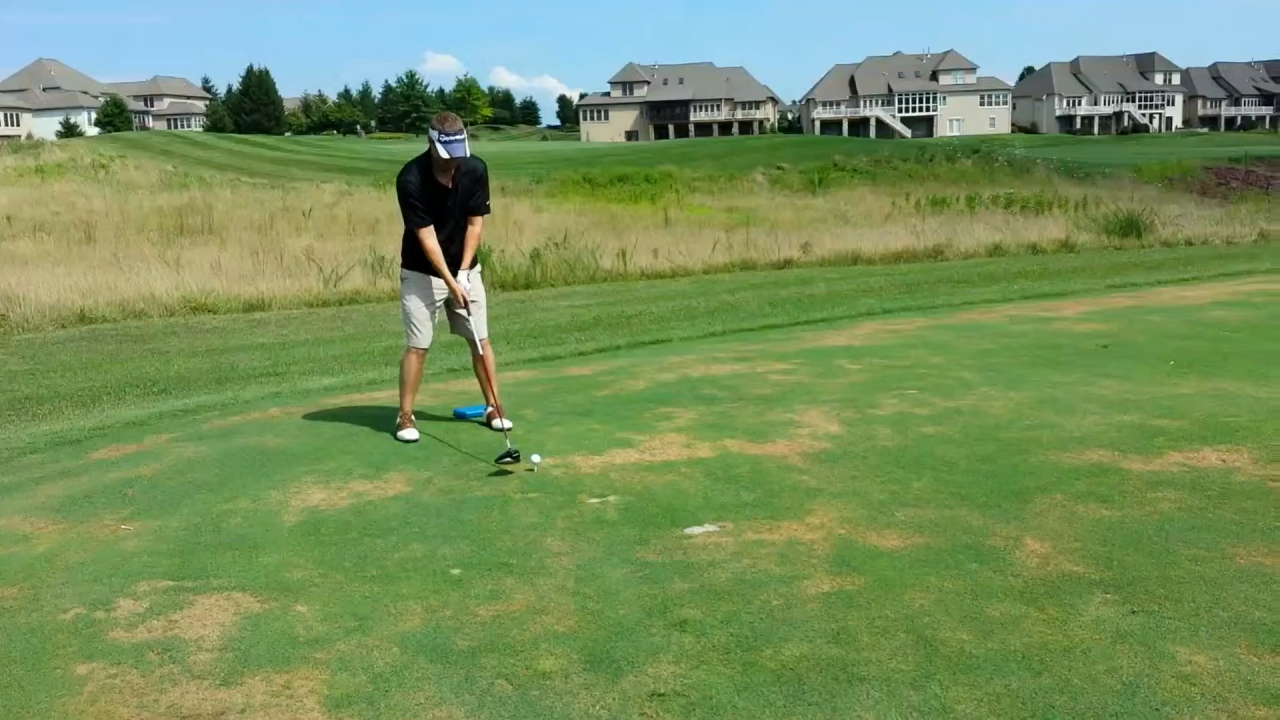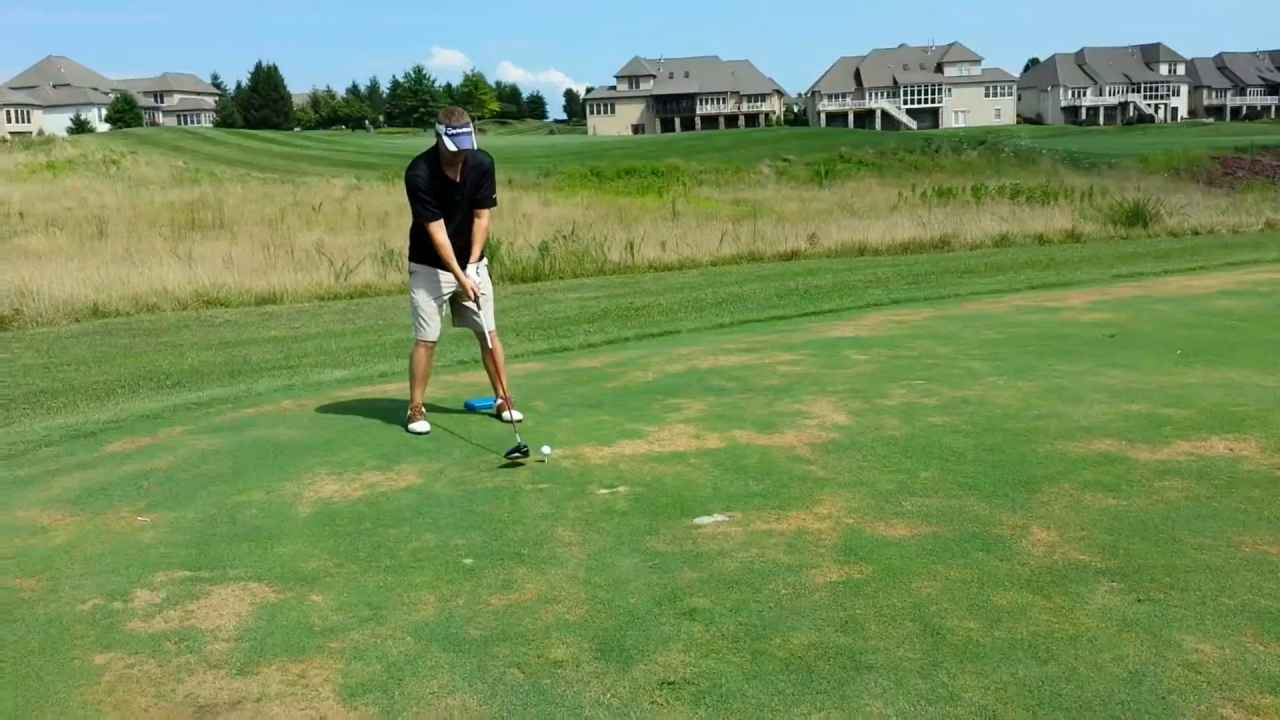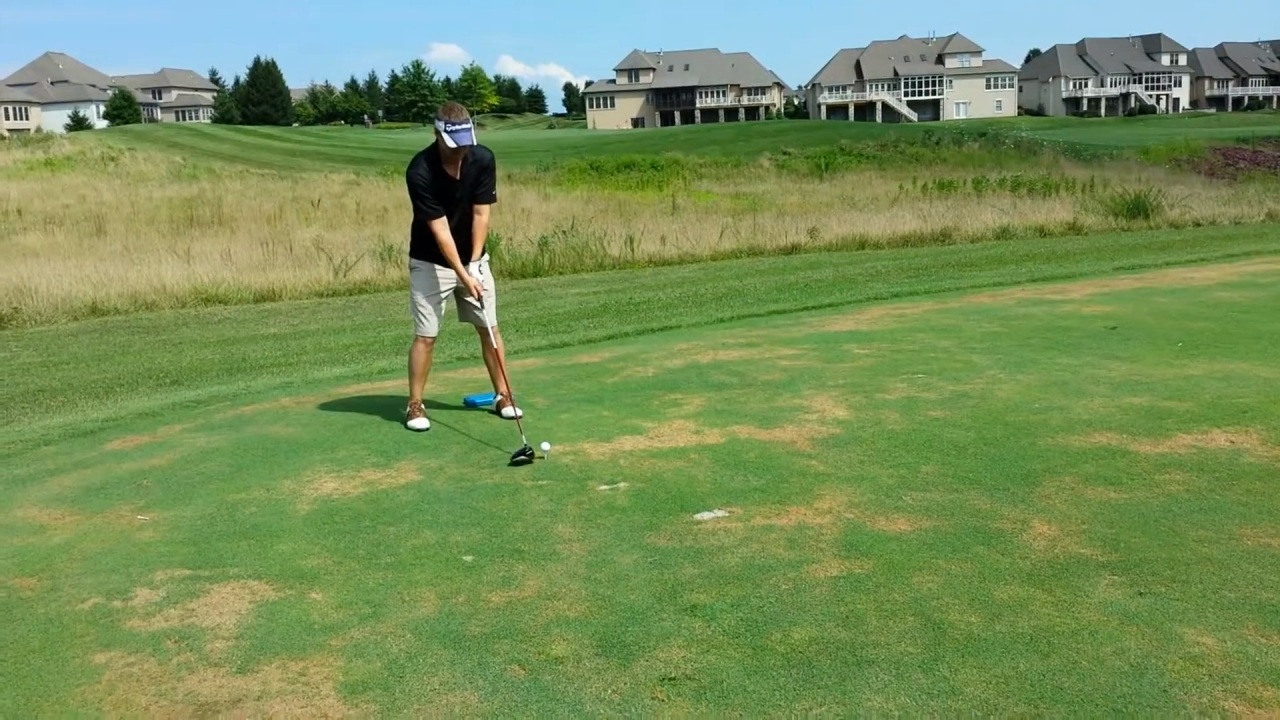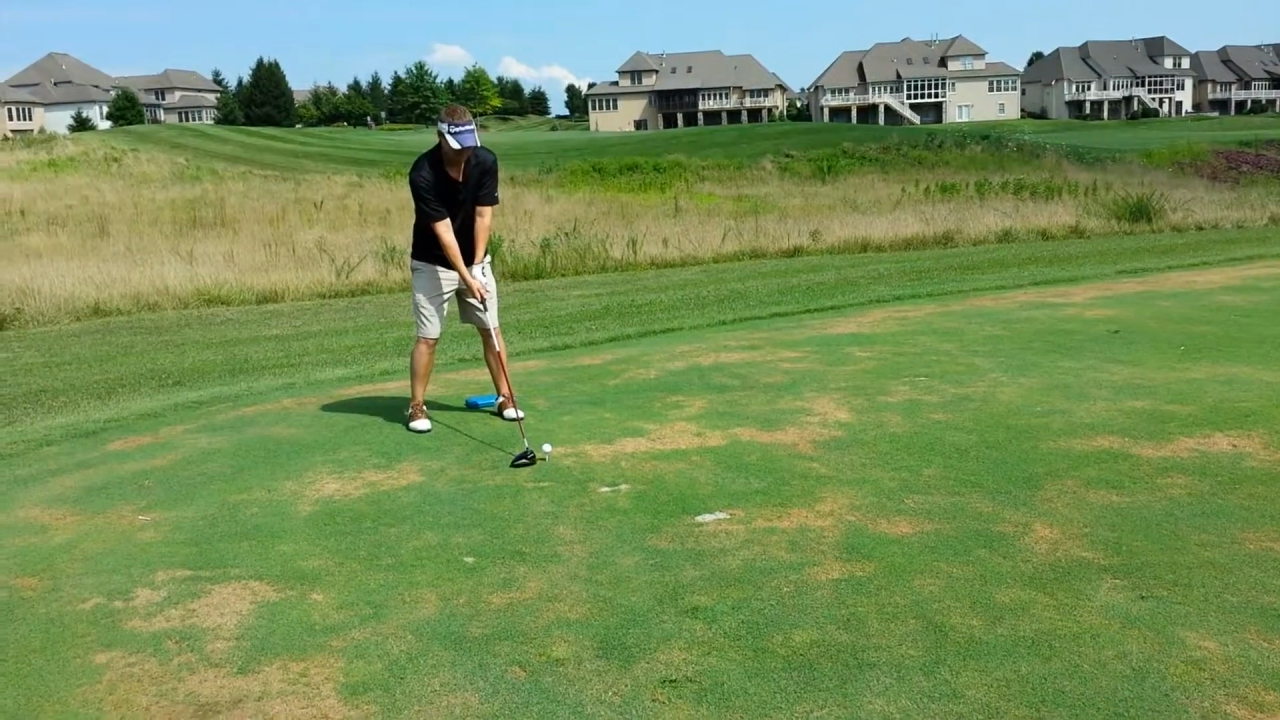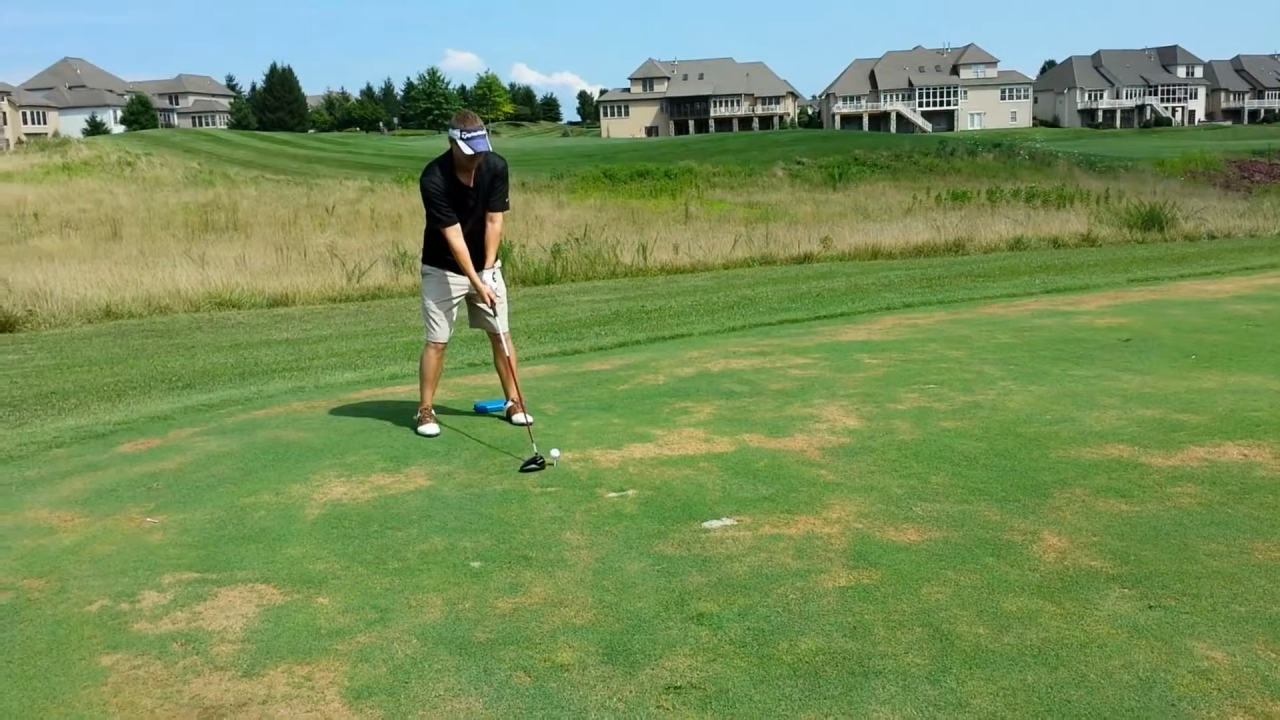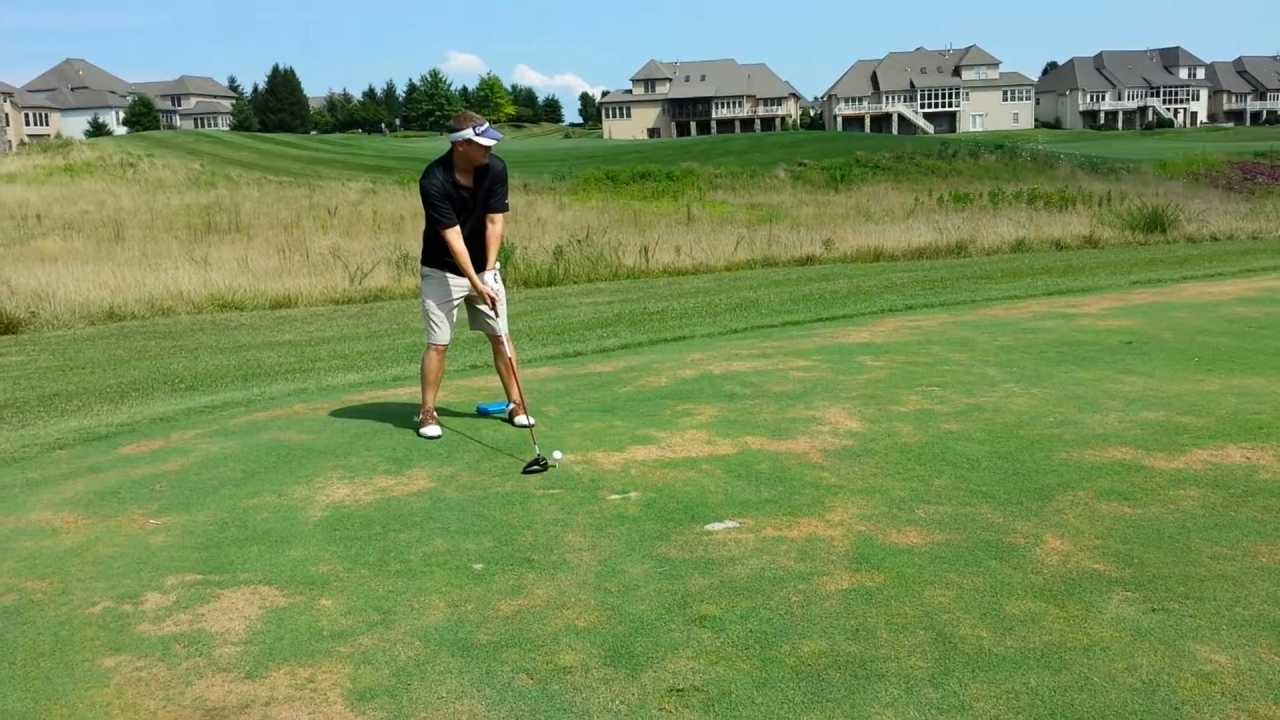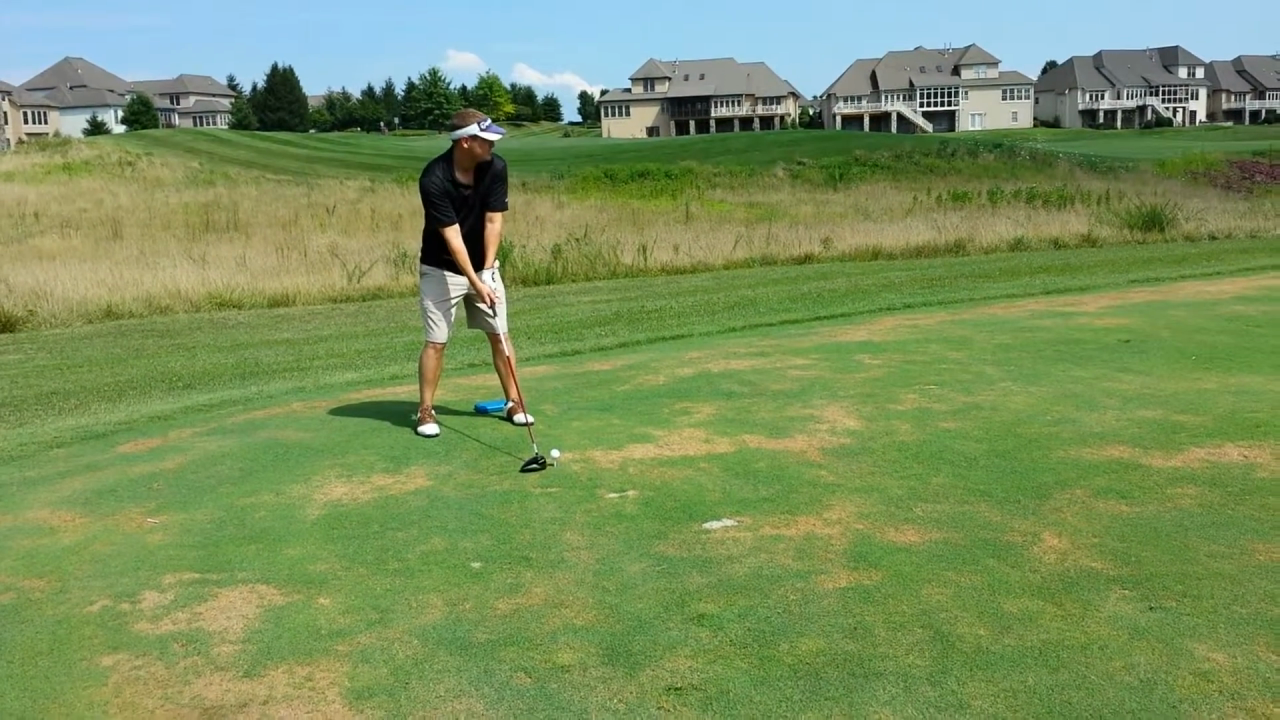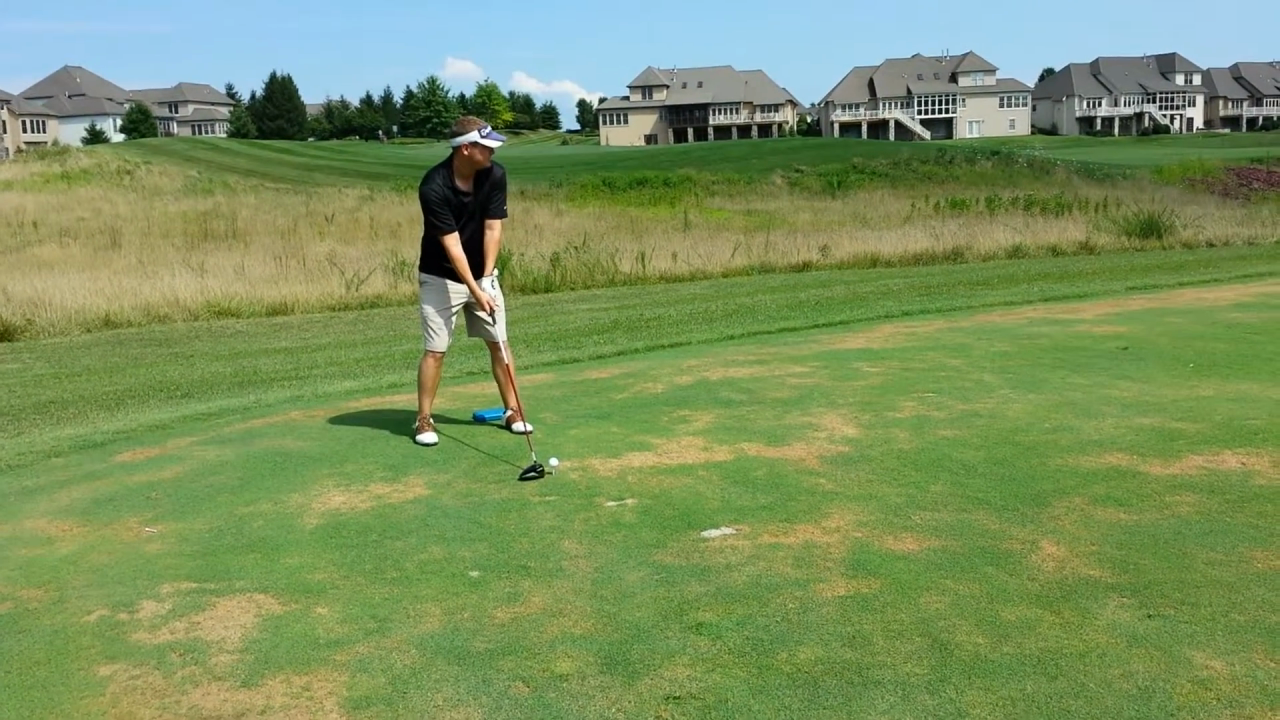
dt=0.3s
person 1, frame 1
left shoulder: (476, 169)
right shoulder: (411, 178)
left elbow: (475, 223)
right elbow: (426, 236)
left wrist: (464, 271)
right wrist: (449, 281)
left hip: (465, 268)
right hip: (422, 272)
left knee: (480, 339)
right knee: (418, 345)
left ankle: (493, 408)
right ankle: (405, 415)
person 1, frame 2
left shoulder: (482, 163)
right shoulder: (419, 173)
left elbow: (481, 217)
right elbow: (436, 231)
left wrist: (473, 266)
right wrist: (459, 276)
left hip: (472, 262)
right hip: (429, 266)
left knee: (488, 332)
right knee: (426, 339)
left ankle: (502, 399)
right ankle: (416, 408)
person 1, frame 3
left shoulder: (483, 159)
right shoulder: (420, 171)
left elbow: (481, 213)
right elbow: (439, 228)
left wrist: (475, 263)
right wrist: (462, 275)
left hip: (473, 258)
right hip: (430, 262)
left knee: (489, 327)
right knee: (426, 335)
left ankle: (502, 396)
right ankle: (415, 405)
person 1, frame 4
left shoulder: (485, 161)
right shoulder: (423, 173)
left elbow: (483, 215)
right elbow: (443, 230)
left wrist: (478, 265)
right wrist: (465, 277)
left hip: (475, 260)
right hip: (432, 263)
left knee: (491, 329)
right knee: (428, 336)
left ankle: (504, 397)
right ankle: (417, 405)
person 1, frame 5
left shoulder: (497, 167)
right shoulder: (434, 179)
left elbow: (494, 220)
right elbow: (454, 236)
left wrist: (488, 270)
right wrist: (476, 282)
left hip: (485, 265)
right hip: (443, 268)
left knee: (501, 334)
right knee: (437, 341)
left ankle: (513, 402)
right ankle: (425, 410)
person 1, frame 6
left shoulder: (496, 168)
right shoulder: (434, 181)
left elbow: (494, 221)
right elbow: (453, 237)
left wrist: (489, 271)
right wrist: (476, 283)
left hip: (484, 268)
right hip: (442, 270)
left knee: (500, 336)
right knee: (438, 342)
left ankle: (515, 404)
right ankle: (428, 412)
person 1, frame 7
left shoulder: (496, 167)
right shoulder: (434, 178)
left elbow: (493, 221)
right elbow: (452, 236)
left wrist: (487, 270)
right wrist: (474, 282)
left hip: (483, 266)
right hip: (441, 268)
left knee: (499, 334)
right knee: (436, 340)
left ankle: (513, 402)
right ankle: (425, 410)
person 1, frame 8
left shoulder: (495, 175)
right shoulder: (434, 186)
left elbow: (493, 228)
right elbow: (452, 244)
left wrist: (487, 277)
right wrist: (474, 290)
left hip: (482, 274)
right hip: (440, 277)
left knee: (499, 342)
right knee: (435, 350)
left ankle: (512, 411)
right ankle: (424, 419)
